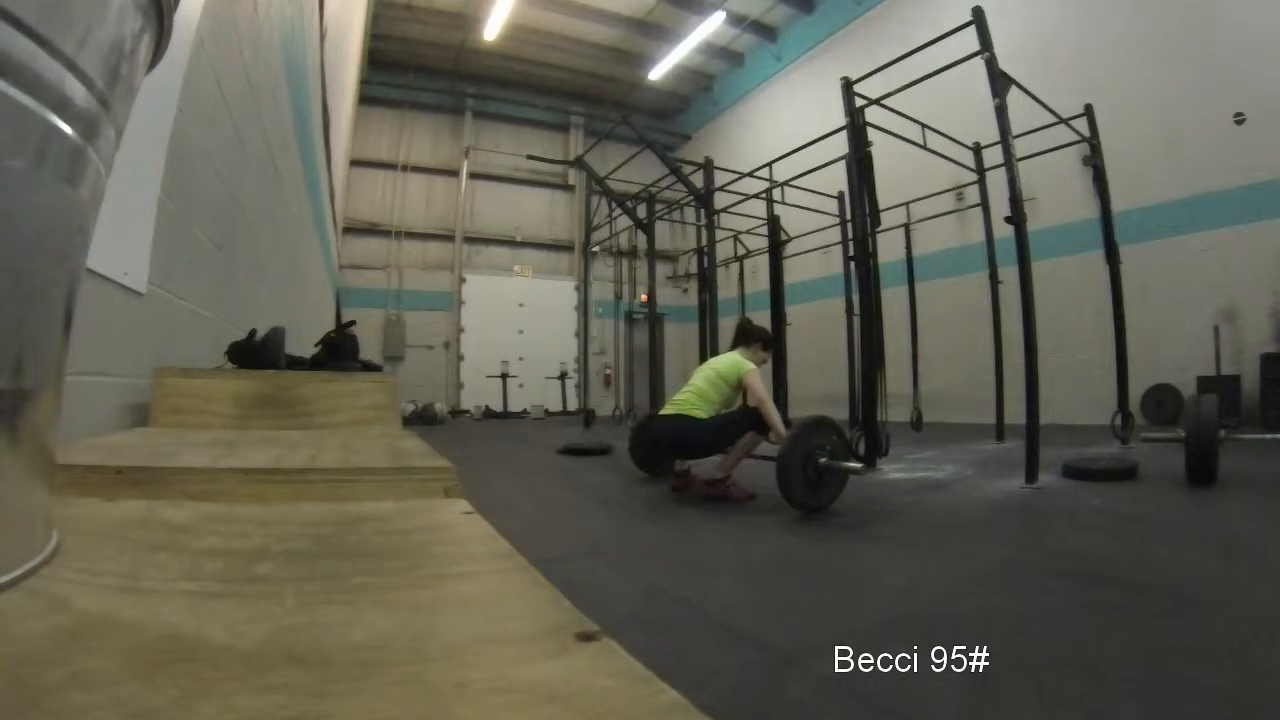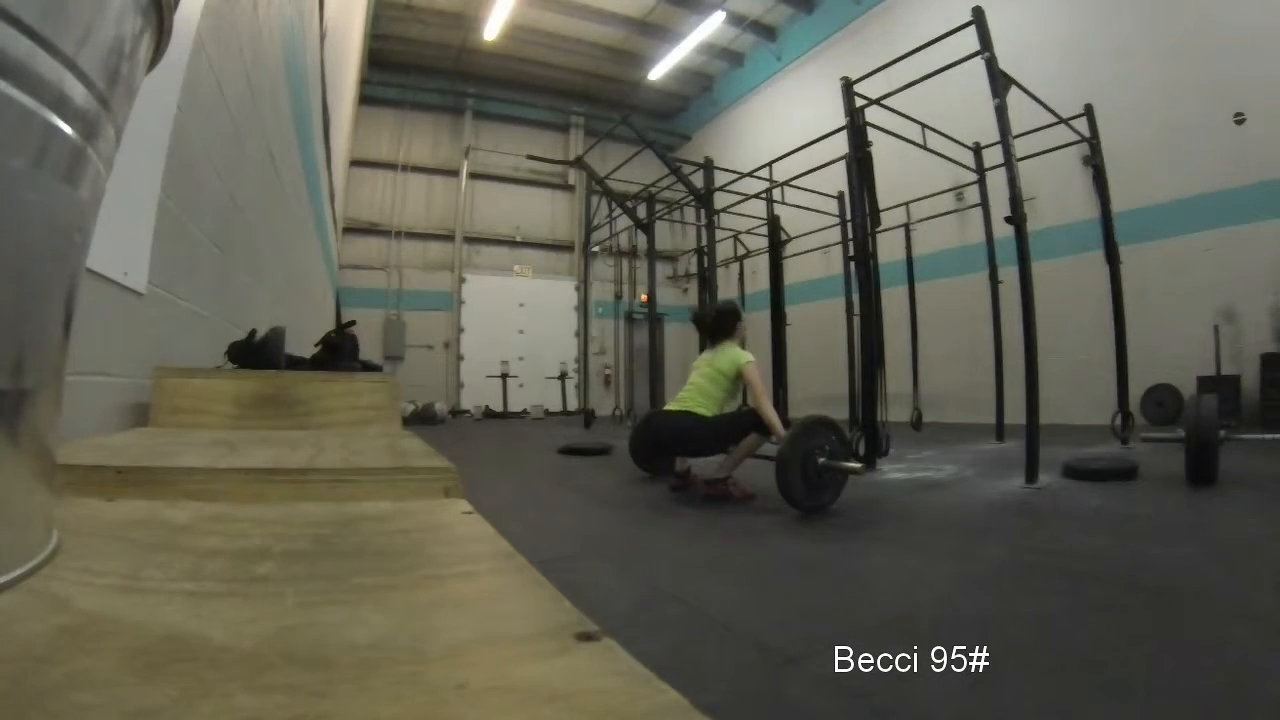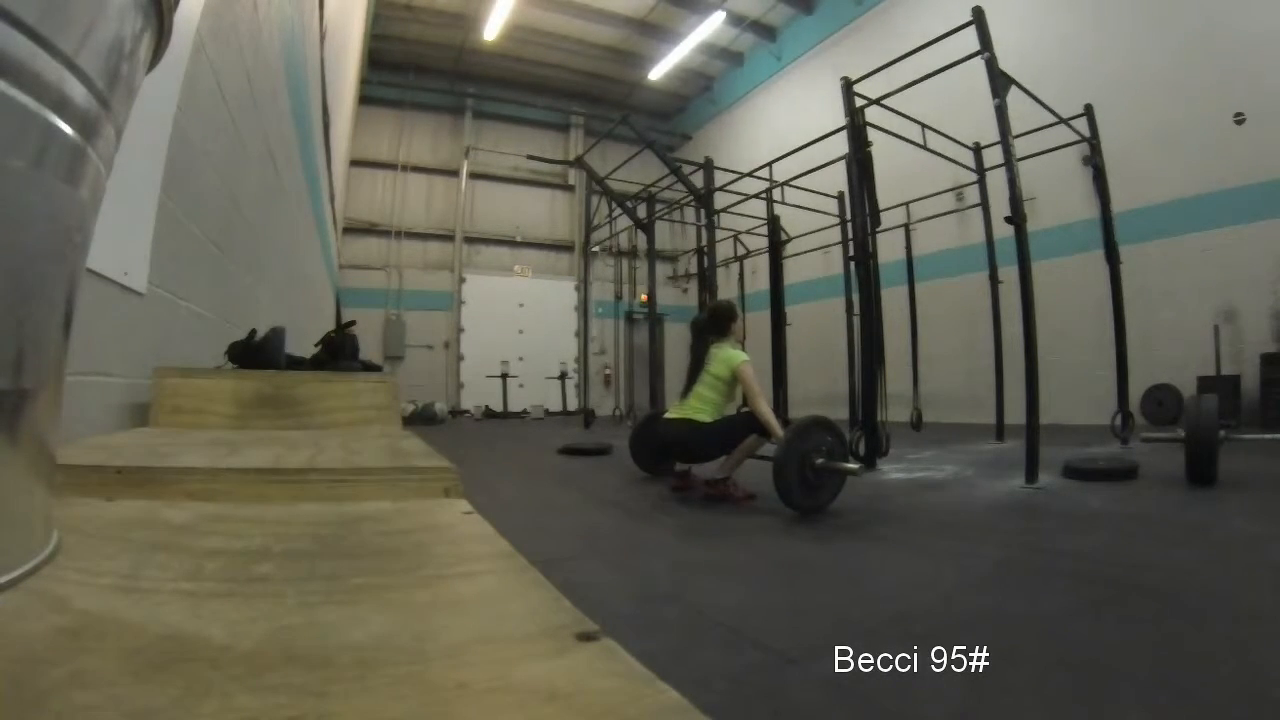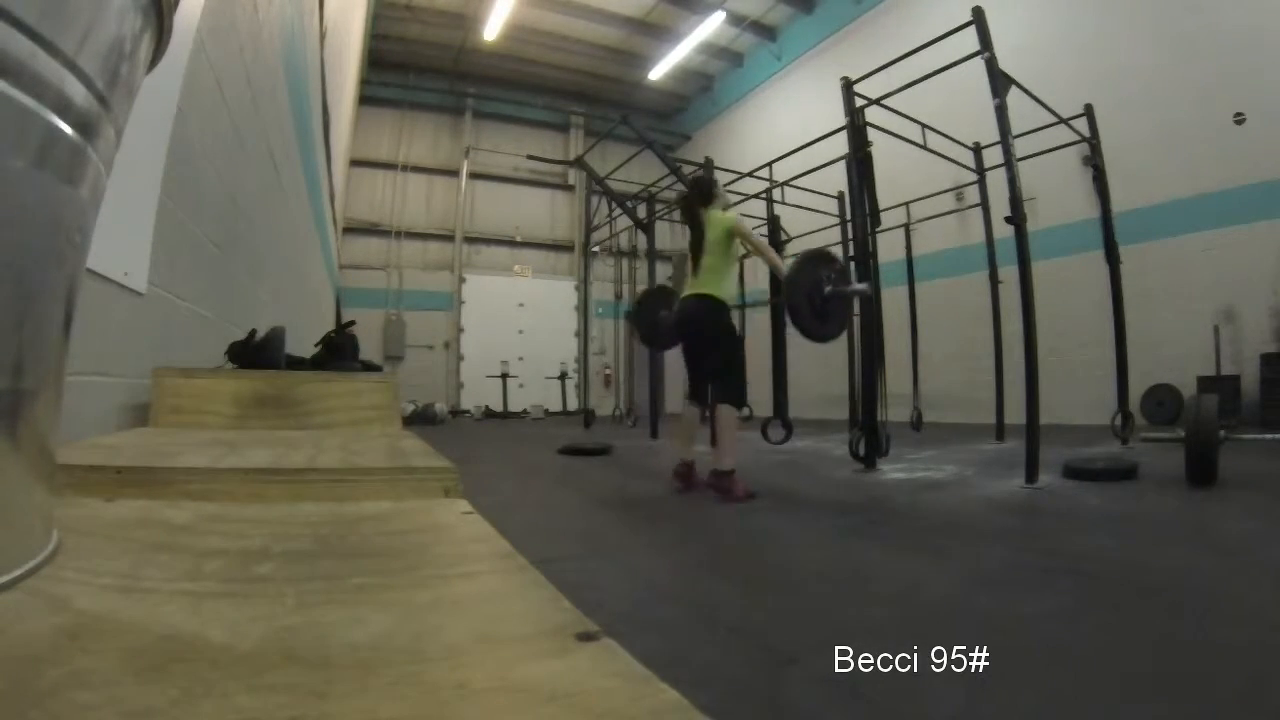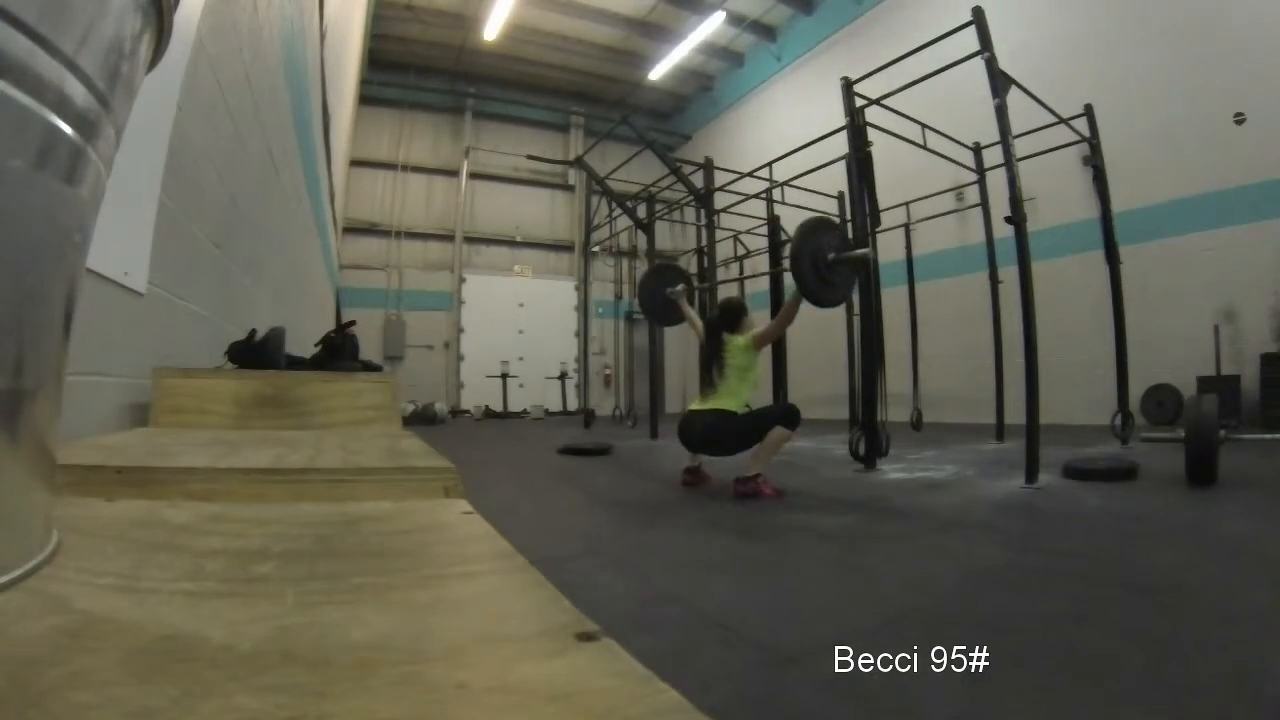
dt=1s
person 1, frame 1
left shoulder: (717, 360)
right shoulder: (744, 365)
right elbow: (764, 402)
left hip: (661, 430)
right hip: (683, 432)
right knee: (760, 418)
left ankle: (681, 473)
right ankle: (717, 481)
person 1, frame 2
left shoulder: (707, 354)
right shoulder: (741, 357)
right elbow: (762, 402)
left hip: (663, 427)
right hip: (689, 431)
right knee: (761, 420)
left ankle: (682, 473)
right ankle: (718, 480)
person 1, frame 3
left shoulder: (704, 354)
right shoulder: (735, 357)
right elbow: (758, 403)
left hip: (668, 434)
right hip: (692, 438)
right knee: (760, 422)
left ankle: (682, 473)
right ankle: (719, 481)
person 1, frame 4
left shoulder: (695, 225)
right shoulder: (725, 220)
left elbow: (689, 270)
right elbow: (760, 246)
right wrist: (788, 278)
left hip: (686, 312)
right hip: (711, 311)
left knee: (699, 391)
right knee: (733, 391)
left ankle: (684, 467)
right ankle: (723, 472)
person 1, frame 5
left shoulder: (714, 341)
right shoulder: (747, 344)
left elbow: (693, 320)
right elbow: (782, 321)
left wrist: (681, 299)
left hip: (688, 430)
right hip: (717, 430)
right knee: (788, 414)
left ankle: (693, 469)
right ankle: (751, 480)
